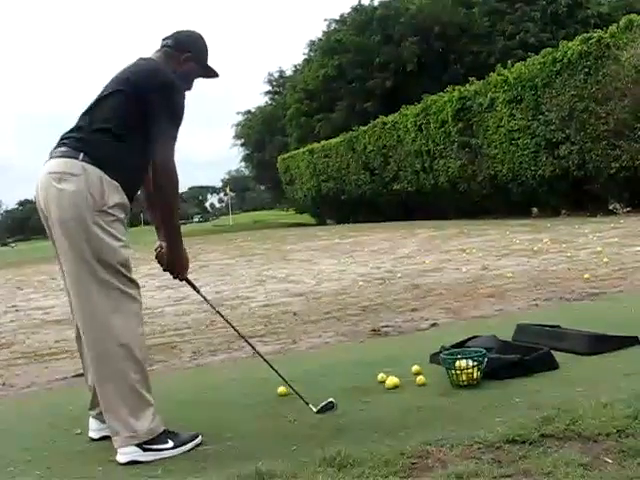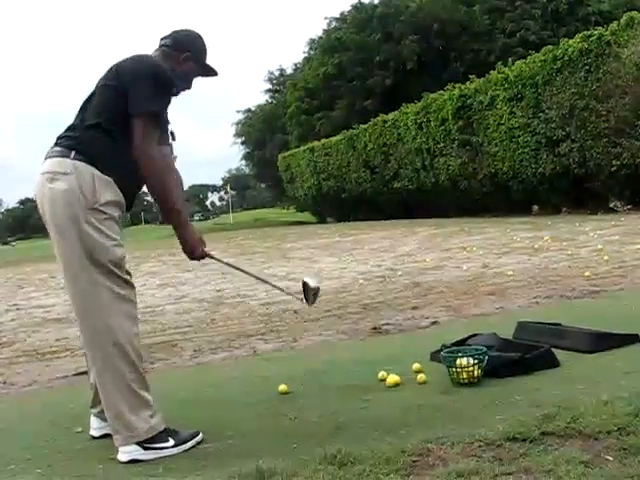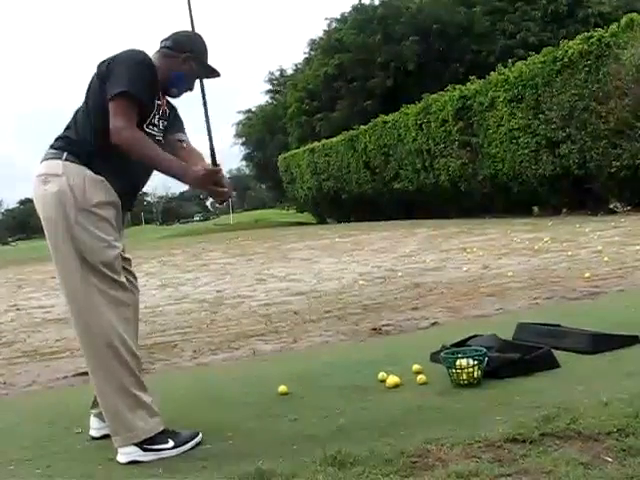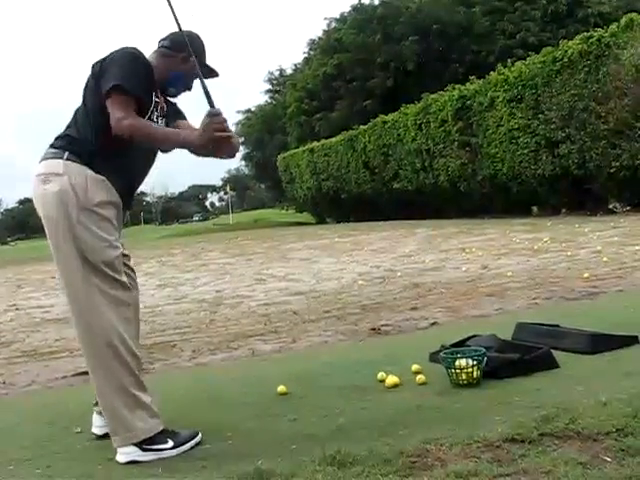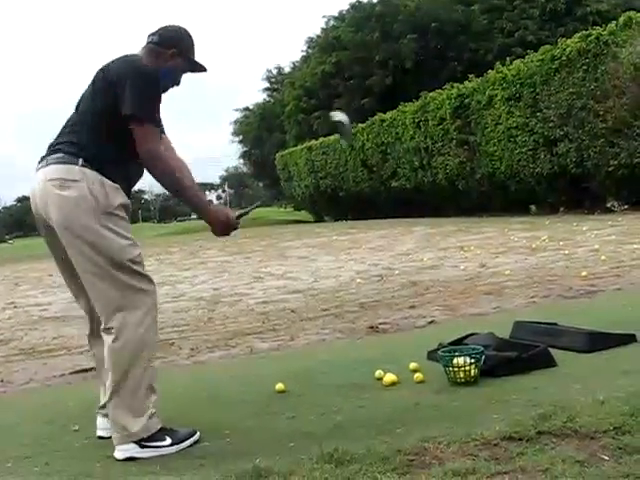
dt=0.2s
person 1, frame 1
left shoulder: (139, 79)
right shoulder: (162, 83)
left elbow: (148, 169)
right elbow: (162, 169)
left wrist: (164, 238)
right wrist: (175, 244)
left hip: (63, 181)
right hip: (82, 184)
left knee: (94, 308)
right knee: (114, 306)
left ankle: (107, 413)
right ankle: (138, 434)
person 1, frame 2
left shoulder: (152, 97)
right shoulder: (147, 72)
left elbow: (164, 165)
right elbow: (144, 156)
left wrist: (184, 224)
right wrist: (183, 227)
left hip: (78, 187)
right hip: (78, 183)
left knee: (105, 303)
right knee: (109, 305)
left ankle: (108, 410)
right ankle: (139, 433)
person 1, frame 3
left shoulder: (164, 107)
right shoulder: (133, 63)
left elbow: (185, 151)
right elbow: (121, 133)
left wrist: (210, 177)
right wrist: (191, 176)
left hip: (99, 196)
right hip: (73, 183)
left knee: (117, 301)
right knee: (105, 308)
left ankle: (108, 411)
right ankle: (137, 434)
person 1, frame 4
left shoulder: (162, 104)
right shoulder: (129, 62)
left elbow: (190, 136)
right elbow: (123, 124)
left wrist: (217, 139)
right wrist: (205, 143)
left hip: (87, 191)
right hip: (71, 182)
left knee: (114, 302)
right knee: (107, 306)
left ankle: (111, 409)
right ankle: (137, 434)
person 1, frame 5
left shoulder: (123, 75)
right shoulder: (140, 76)
left elbow: (163, 155)
right elbow: (152, 155)
left wrist: (202, 206)
right wrist: (205, 209)
left hip: (55, 187)
right hip: (81, 186)
left knee: (107, 307)
right knee: (134, 303)
left ankle: (114, 409)
right ankle: (140, 432)
